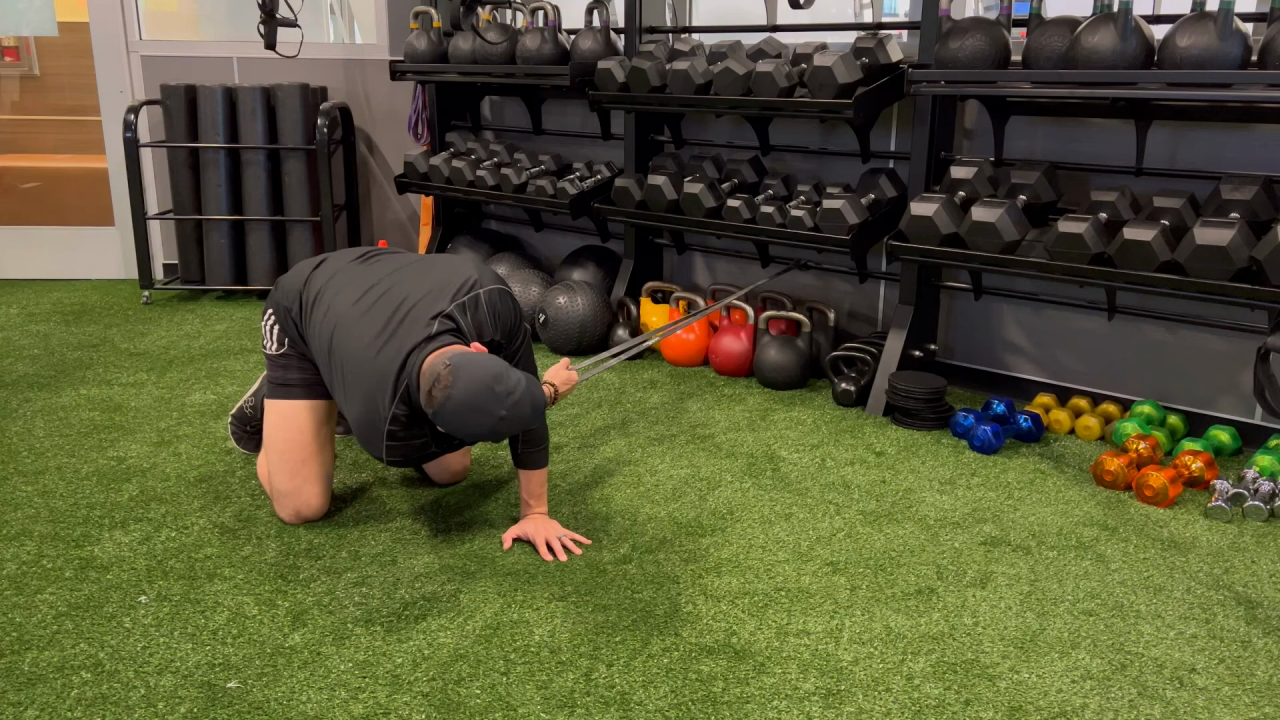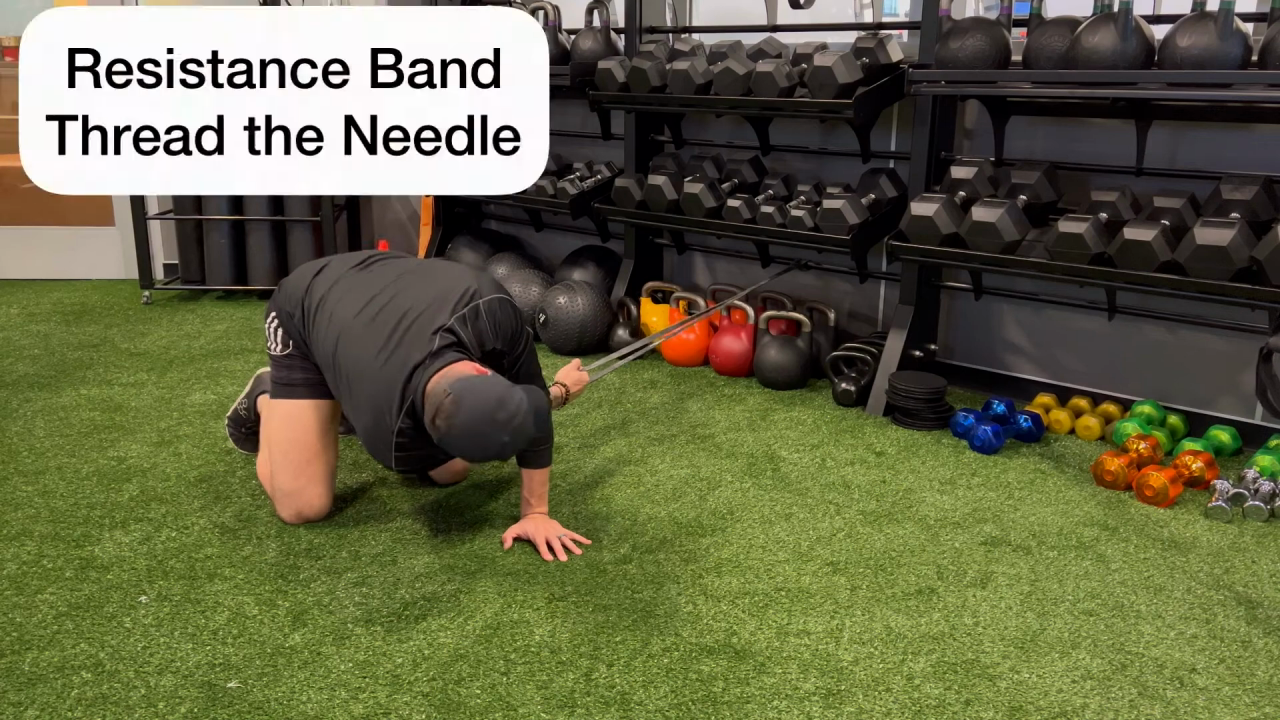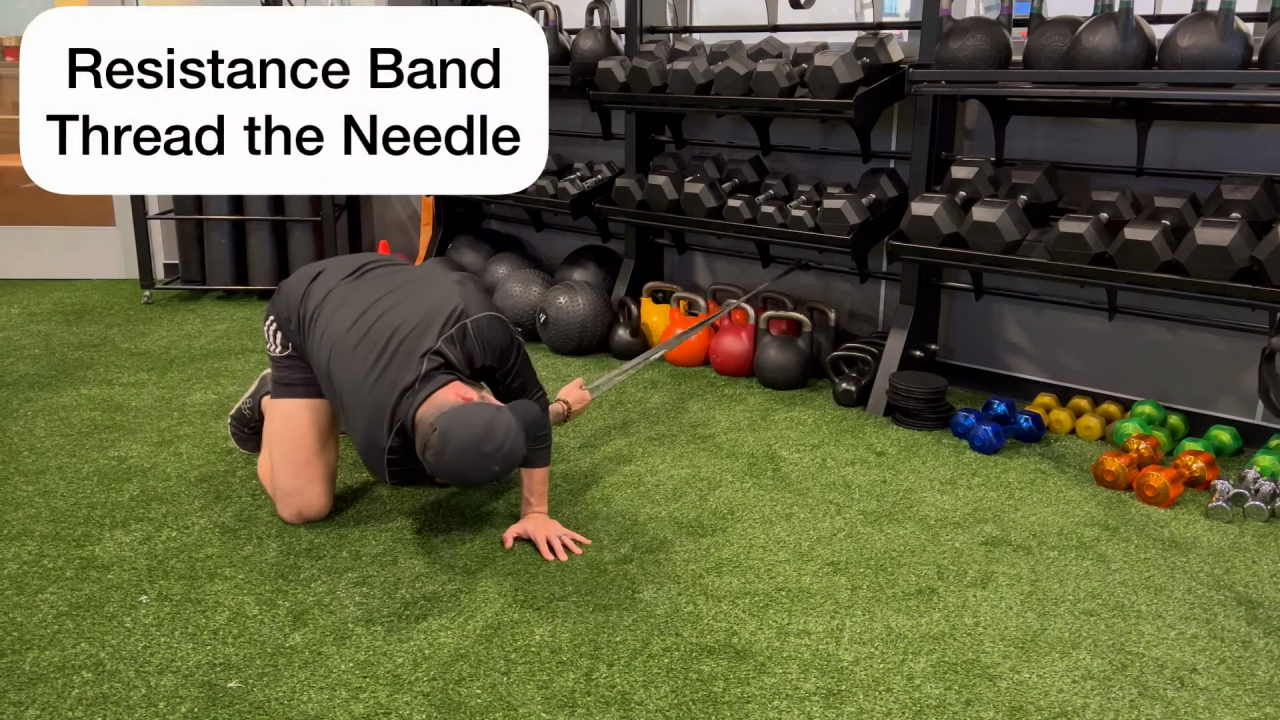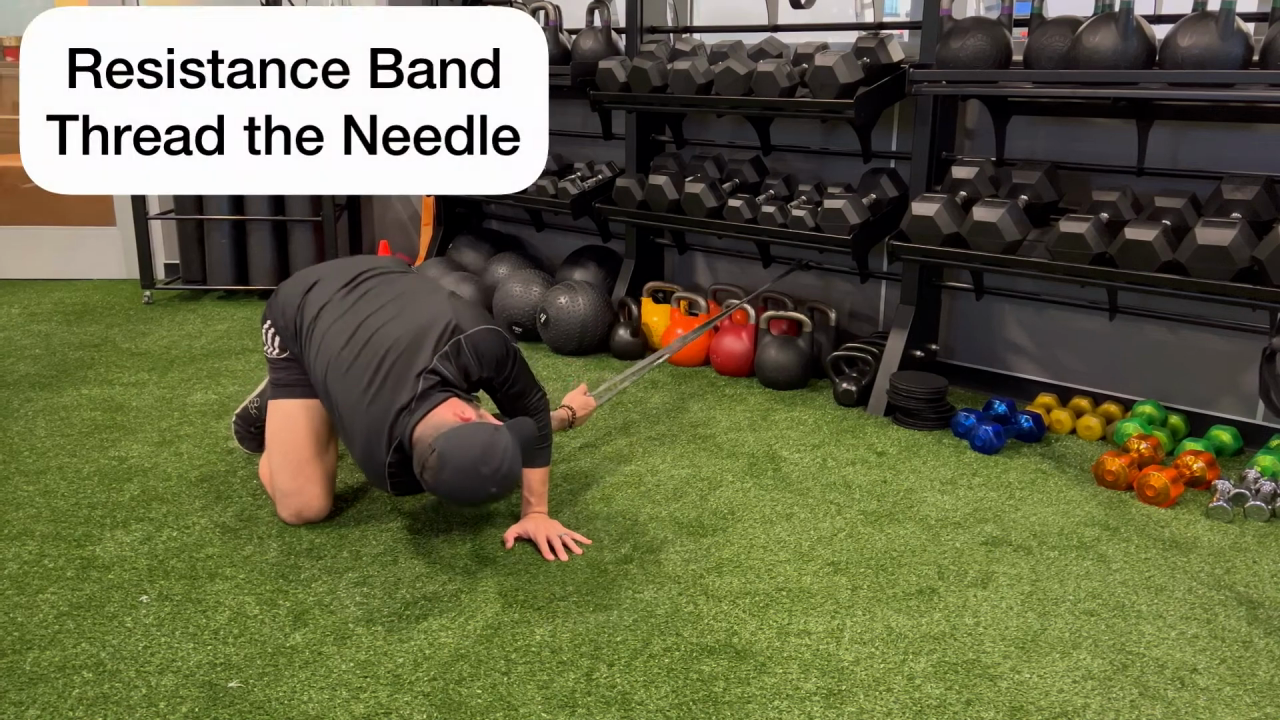
dt=0.4s
person 1, frame 1
left shoulder: (488, 299)
right shoulder: (384, 428)
left elbow: (524, 407)
left wrist: (535, 512)
right wrist: (551, 391)
left knee: (452, 472)
right knee: (300, 508)
right ankle: (271, 402)
person 1, frame 2
left shoulder: (489, 310)
right shoulder: (392, 437)
left elbow: (529, 406)
left wrist: (535, 512)
right wrist: (560, 392)
left knee: (452, 471)
right knee: (302, 508)
right ankle: (265, 400)
person 1, frame 3
left shoulder: (479, 328)
left elbow: (529, 407)
left wrist: (535, 511)
right wrist: (563, 409)
left knee: (456, 466)
right knee: (303, 507)
right ankle: (269, 402)
person 1, frame 4
left shoulder: (474, 340)
left elbow: (530, 408)
left wrist: (536, 512)
right wrist: (566, 416)
right knee: (302, 508)
right ankle: (273, 406)
